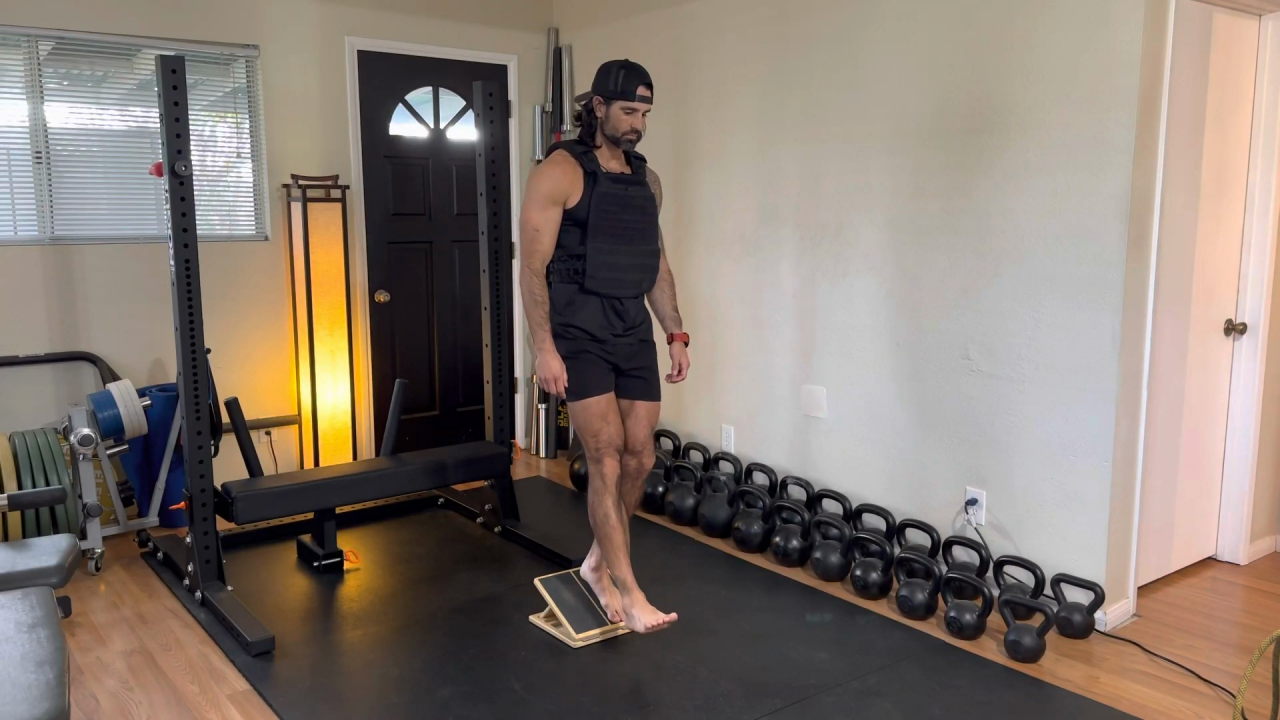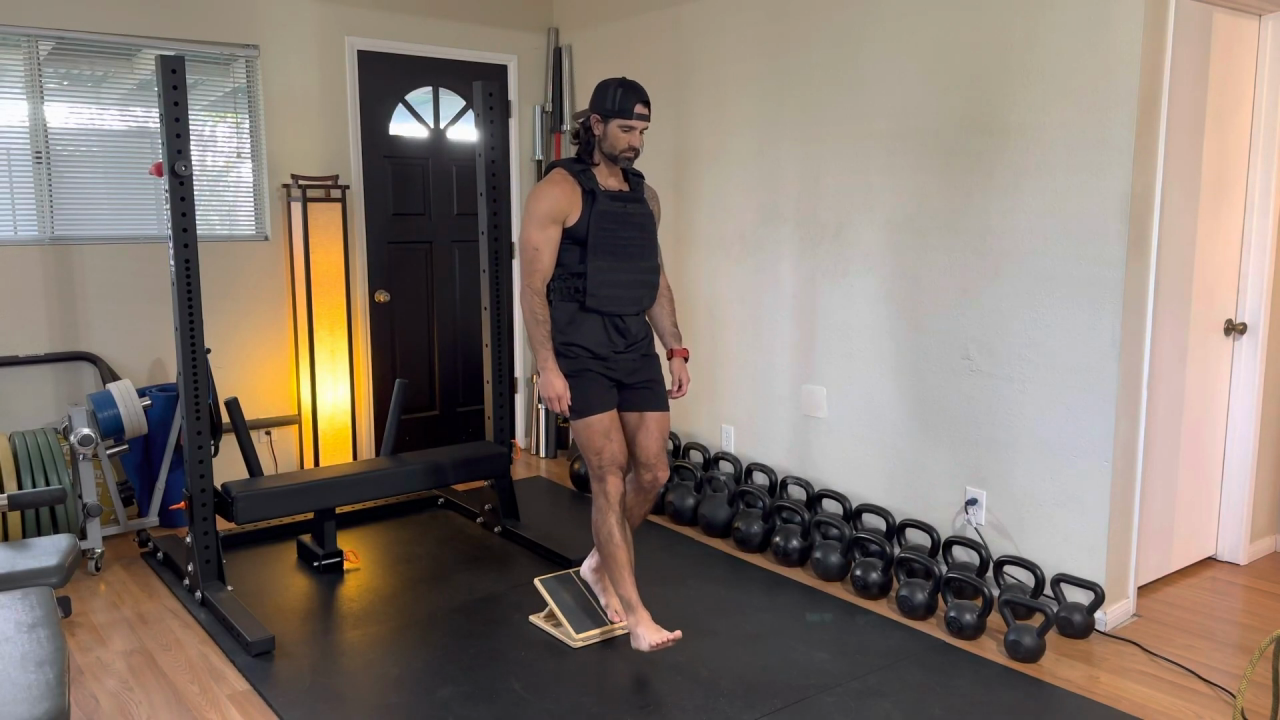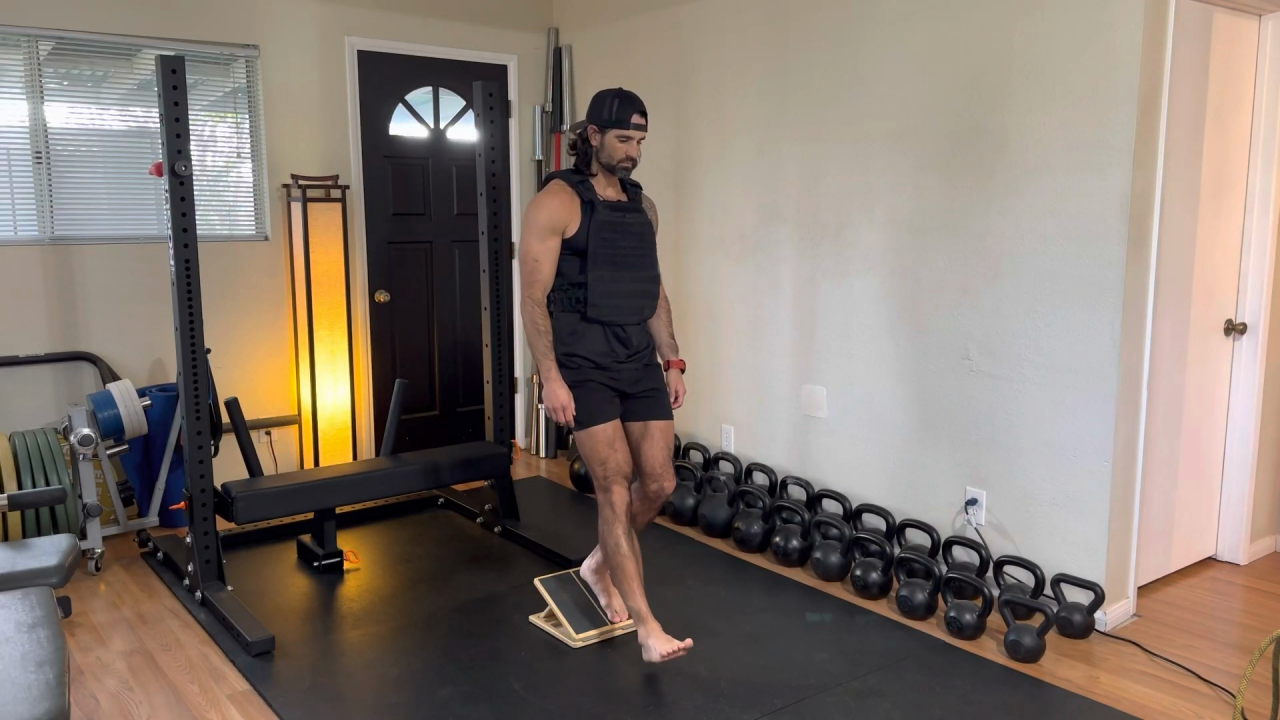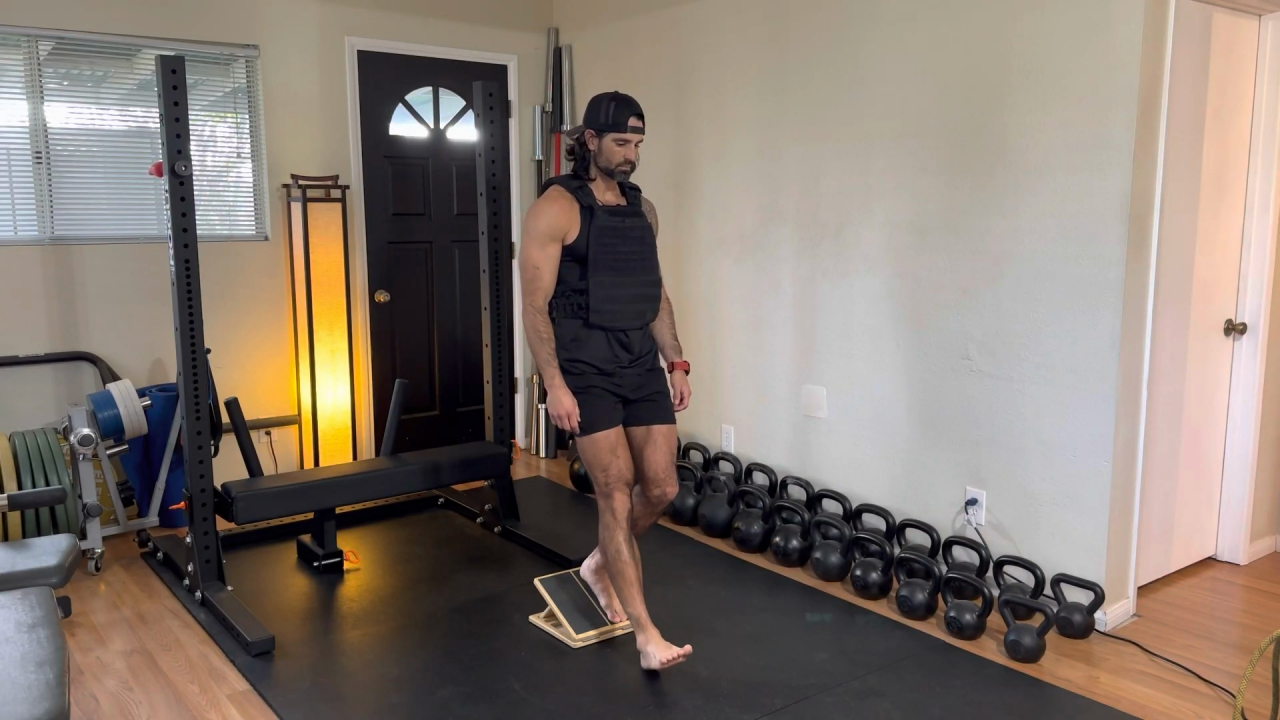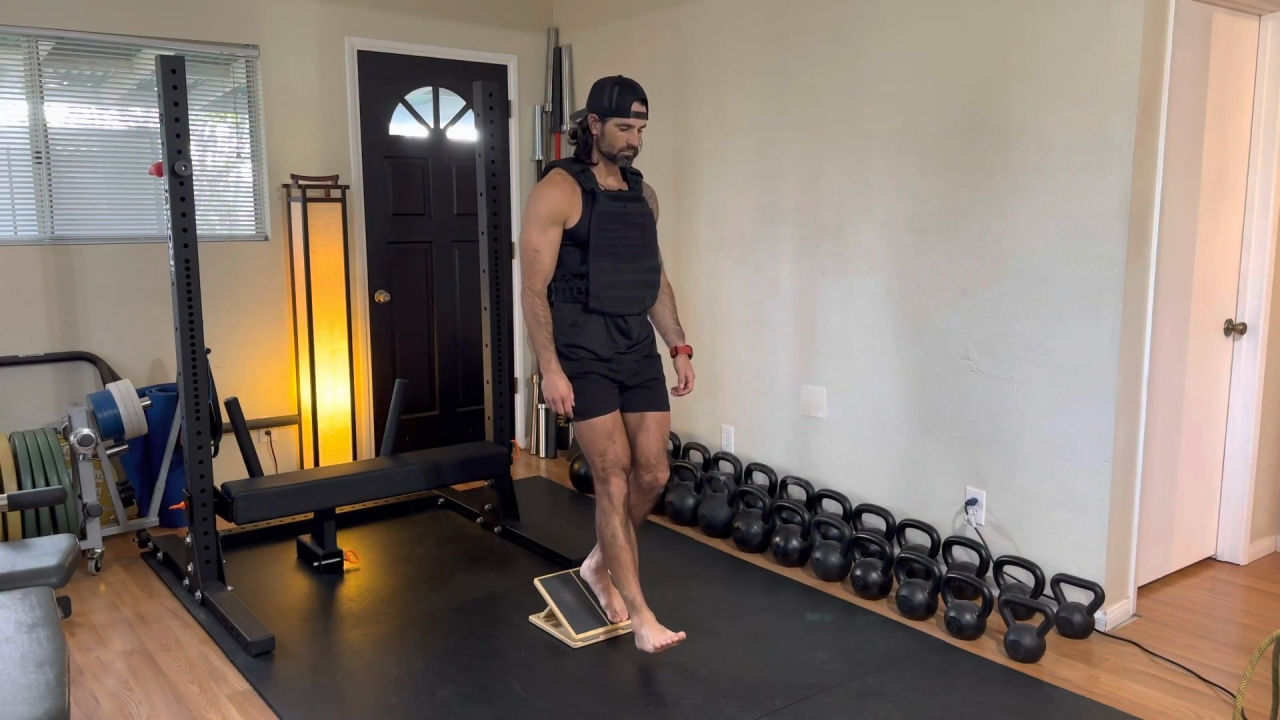
dt=0.4s
person 1, frame 1
left shoulder: (647, 179)
right shoulder: (560, 172)
right elbow: (533, 268)
left wrist: (676, 334)
right wrist: (544, 347)
left hip: (633, 334)
right hip: (580, 336)
left knee: (639, 460)
right knee: (607, 461)
left ankle: (599, 563)
right ankle: (630, 594)
person 1, frame 2
left shoulder: (645, 195)
right shoulder: (559, 190)
right elbow: (533, 287)
left wrist: (675, 349)
right wrist: (547, 366)
left hip: (636, 350)
right hip: (582, 354)
left knee: (652, 472)
right knee: (611, 478)
left ankle: (599, 563)
right ankle: (637, 615)
person 1, frame 3
left shoulder: (643, 205)
right shoulder: (556, 202)
right elbow: (534, 298)
left wrist: (672, 360)
right wrist: (551, 378)
left hip: (638, 361)
right hip: (584, 365)
left knee: (658, 482)
right knee: (616, 489)
left ankle: (600, 564)
right ankle: (647, 626)
person 1, frame 4
left shoulder: (643, 208)
right shoulder: (556, 208)
right elbow: (536, 305)
left wrist: (676, 362)
right wrist: (555, 385)
left hip: (641, 365)
right hip: (587, 371)
left knee: (661, 487)
right knee: (617, 495)
left ankle: (600, 564)
right ankle: (646, 633)
person 1, frame 5
left shoulder: (644, 194)
right shoulder: (557, 191)
right elbow: (534, 289)
left wrist: (679, 347)
right wrist: (550, 369)
left hip: (637, 352)
right hip: (583, 356)
left knee: (652, 475)
right knee: (615, 480)
left ankle: (602, 564)
right ankle: (641, 616)
